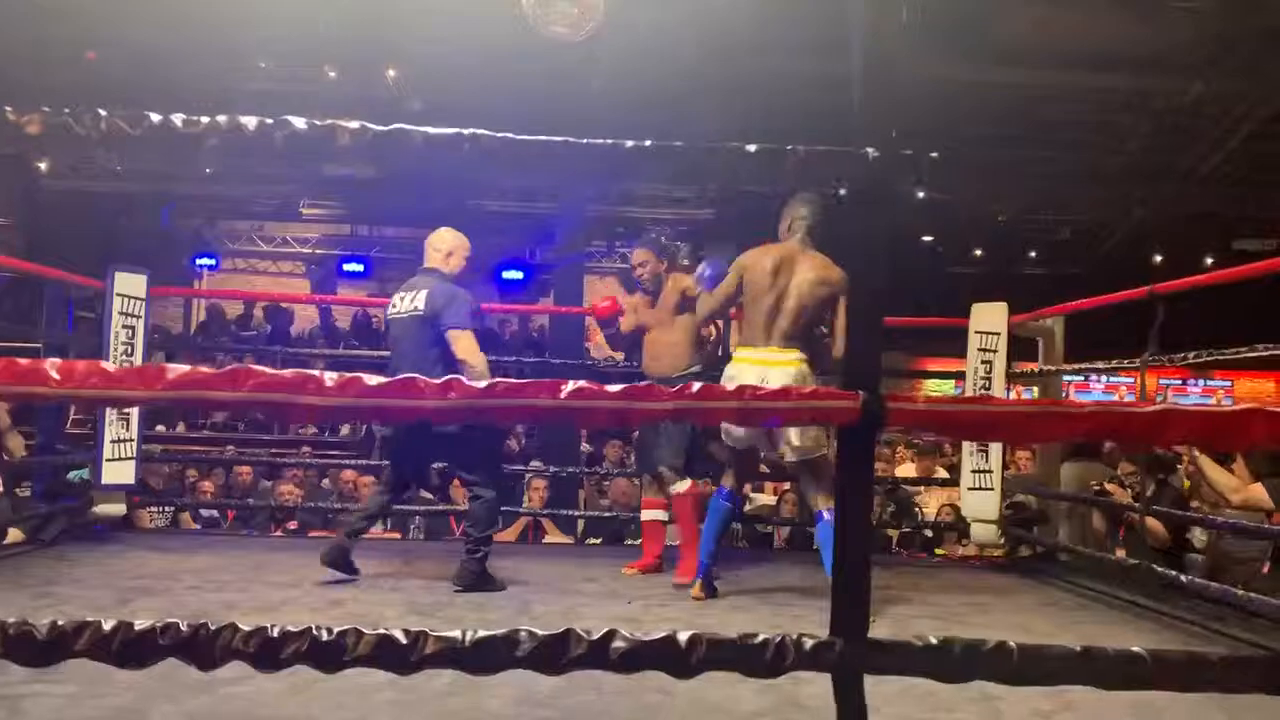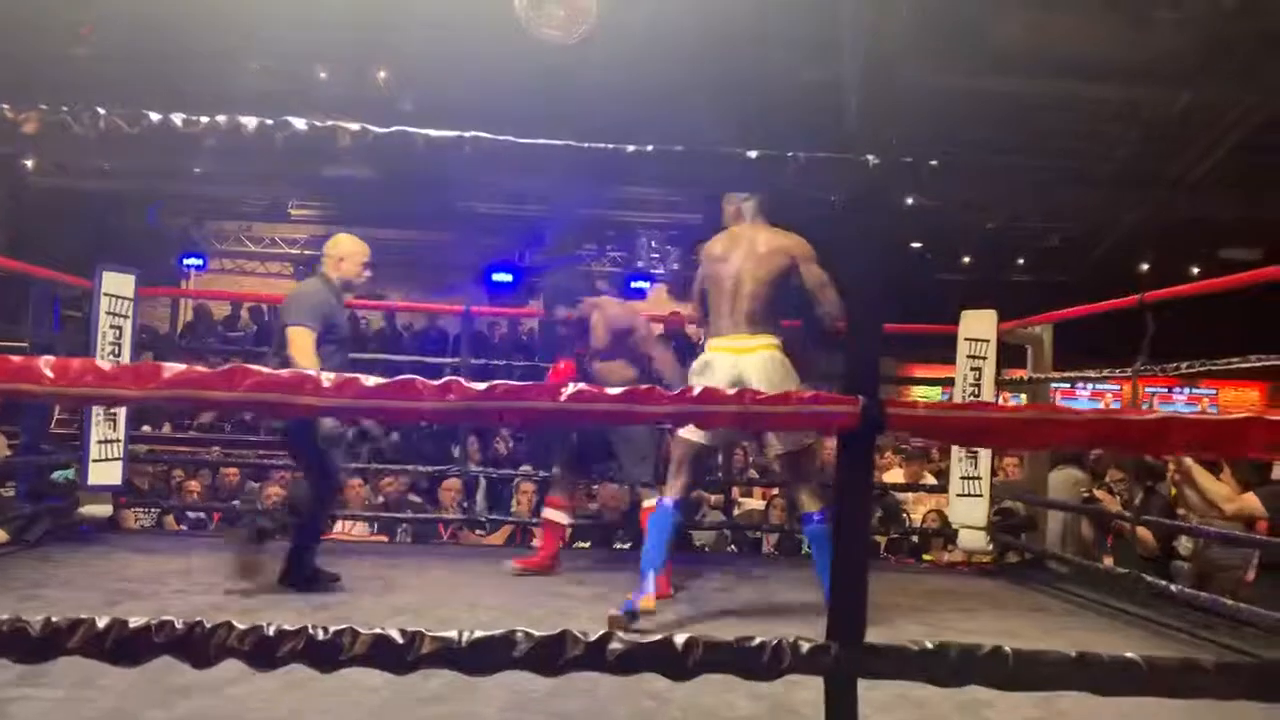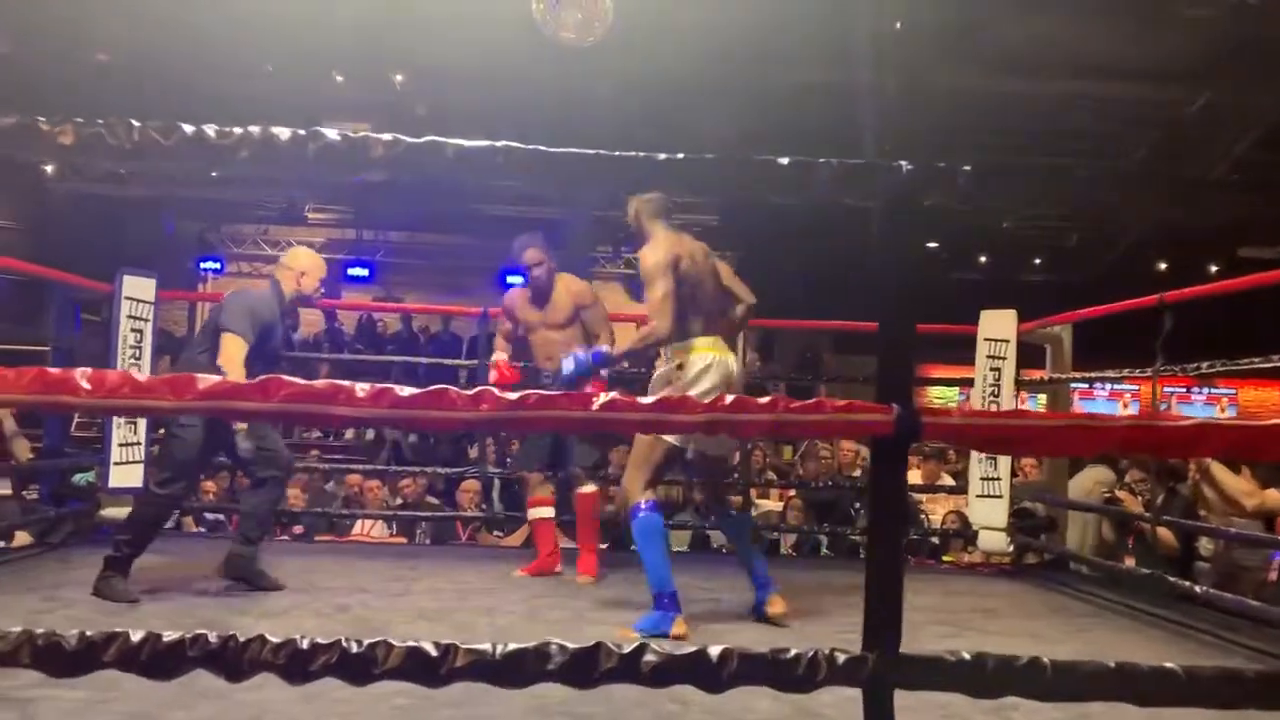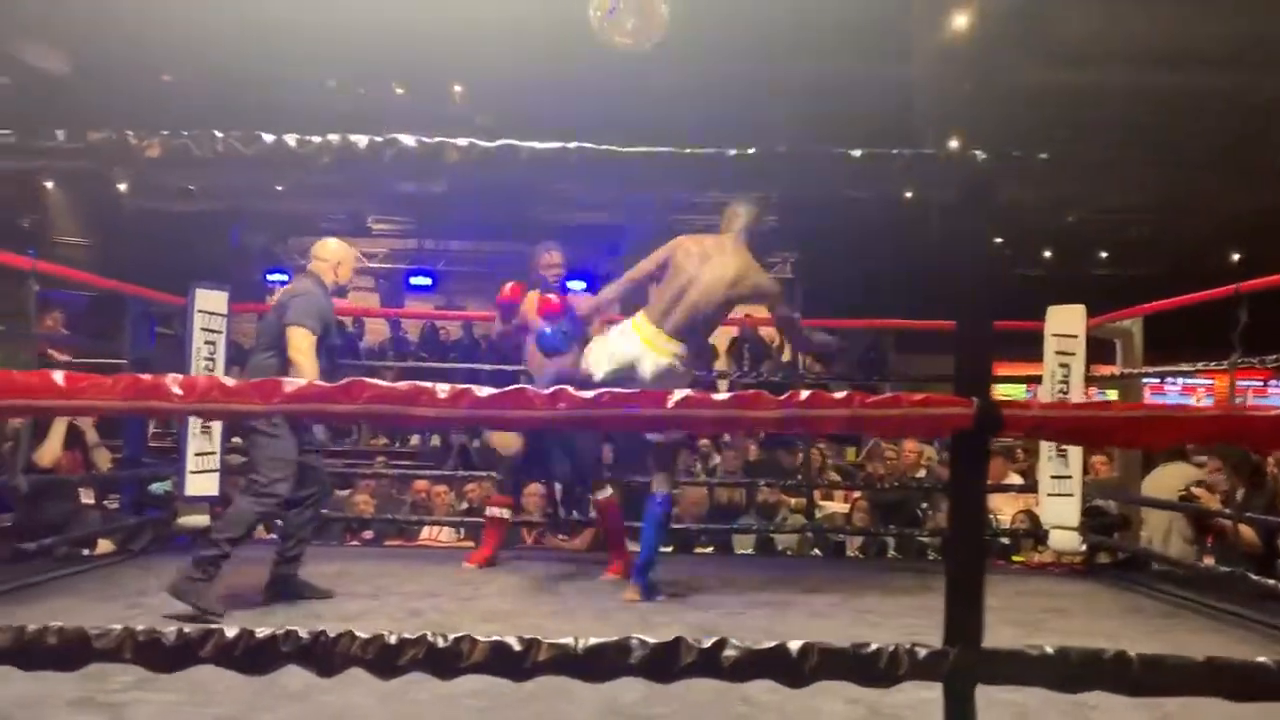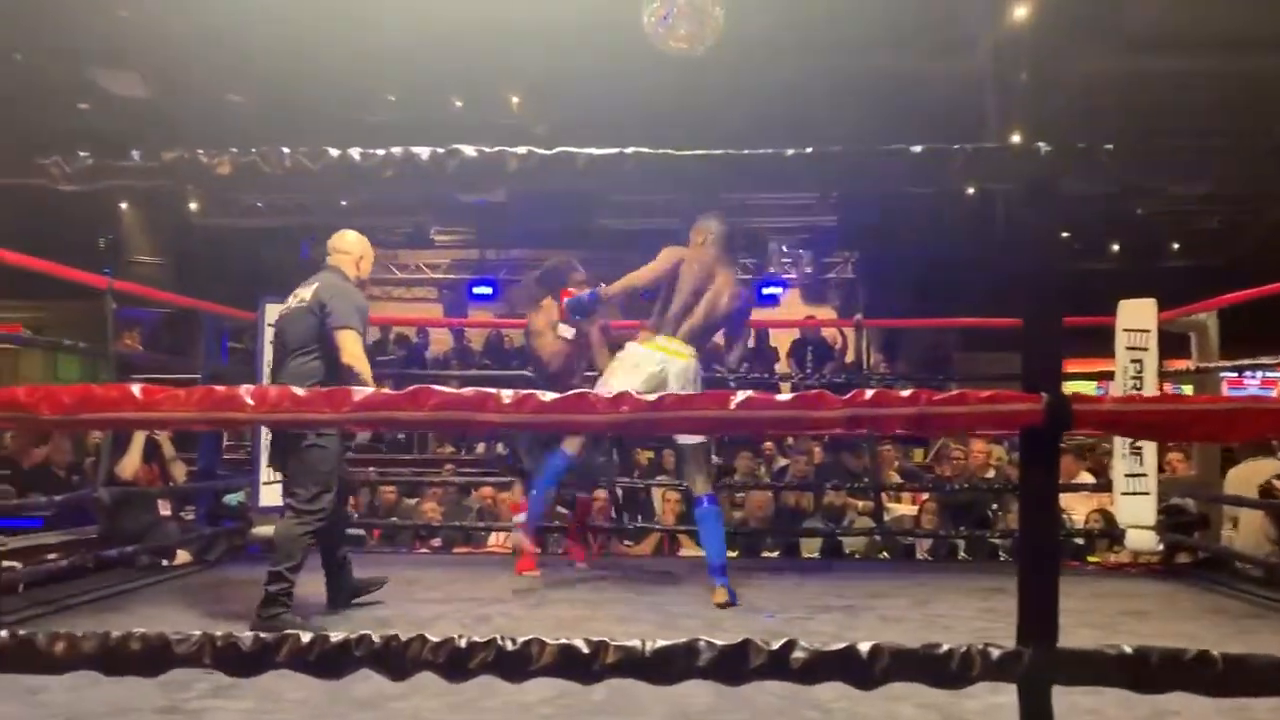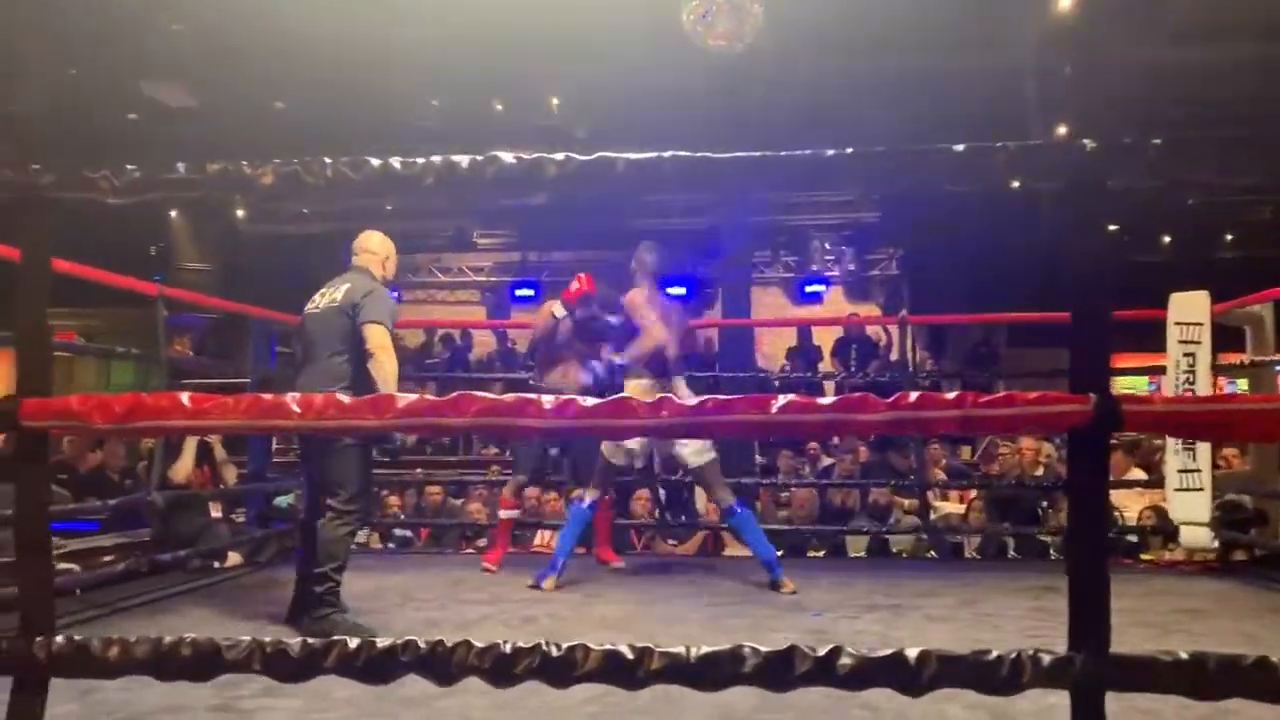
dt=0.4s
person 1, frame 1
left shoulder: (751, 259)
right shoulder: (834, 275)
left elbow: (705, 314)
right elbow: (839, 352)
left wrist: (706, 284)
left hip: (741, 372)
right hip: (790, 375)
left knee: (735, 474)
right knee: (821, 494)
left ankle: (702, 577)
person 1, frame 2
left shoulder: (711, 248)
right shoulder: (792, 245)
right elbow: (833, 316)
left hip: (716, 363)
right hip: (766, 362)
left knee: (677, 484)
right knee: (805, 489)
left ankle: (646, 587)
person 1, frame 3
left shoulder: (654, 253)
right shoulder: (699, 249)
left elbow: (663, 327)
right elbow: (745, 302)
left wrist: (601, 357)
left hip: (688, 365)
right hip: (722, 364)
left knee: (637, 487)
right knee: (717, 495)
left ankle: (667, 611)
right ankle: (766, 593)
person 1, frame 4
left shoulder: (688, 244)
right shoulder: (760, 280)
left elbow: (624, 285)
right elbow: (795, 337)
left wrist: (578, 315)
right wrist: (822, 344)
left hip: (631, 336)
right hip: (667, 363)
left knee: (578, 371)
right knee: (664, 474)
right ankle: (640, 579)
person 1, frame 5
left shoulder: (679, 256)
right shoulder: (739, 293)
left elbow: (641, 279)
right elbow: (734, 356)
left wrist: (591, 297)
left hip: (643, 356)
right hip: (685, 370)
left knee: (580, 434)
right knee: (701, 482)
left ankle: (534, 510)
right ankle: (720, 582)
person 1, frame 6
left shoulder: (634, 298)
right shoulder: (673, 305)
left elbow: (659, 342)
left wrist: (616, 362)
left hip: (641, 400)
right hip: (678, 400)
left knee: (595, 490)
right knee: (722, 494)
left ankle: (553, 571)
right ankle: (777, 574)
person 2, frame 1
left shoulder: (400, 296)
right shoulder: (451, 295)
right elbow: (467, 354)
left knee: (396, 481)
right knee: (484, 483)
left ankle: (343, 544)
right ankle: (473, 569)
person 2, frame 2
left shoulder: (328, 299)
right shoulder: (313, 295)
right elbow: (301, 352)
left knee: (322, 482)
right knee: (326, 480)
left ankle: (300, 566)
right ankle: (259, 537)
person 2, frame 3
left shoulder: (276, 307)
right shoulder: (253, 301)
right elbow: (229, 362)
left wrist: (248, 417)
right wrist: (241, 427)
left knee: (274, 465)
right knee: (169, 488)
left ankle: (241, 559)
right ankle: (114, 569)
person 2, frame 4
left shoulder: (307, 295)
right shoulder: (311, 297)
right elbow: (300, 354)
left knee: (313, 487)
right knee: (268, 492)
left ankle: (284, 577)
right ankle: (198, 575)
person 2, frame 5
left shoulder: (303, 292)
right shoulder: (344, 294)
left elbow: (284, 357)
right elbow: (351, 358)
left wrist: (277, 428)
left knee: (330, 496)
right knee: (308, 507)
left ankle: (341, 583)
right ankle: (274, 608)
person 2, frame 6
left shoulder: (322, 294)
right shoulder: (374, 293)
right elbow: (378, 349)
left knee: (320, 507)
right knee: (344, 508)
left ankle: (306, 601)
right ankle: (323, 610)
person 3, frame 1
left shoulder: (685, 286)
right shoulder: (636, 303)
right elbow: (618, 342)
right wrist: (607, 323)
left hip: (684, 386)
left knee: (669, 469)
right knee: (649, 475)
left ankle: (691, 554)
right ankle: (651, 555)
person 3, frame 2
left shoulder: (614, 313)
right shoulder: (565, 323)
left elbow: (656, 352)
right elbow: (569, 364)
right wrist: (561, 372)
left knee: (642, 483)
right knee: (563, 476)
right ankle: (547, 555)
person 3, frame 3
left shoulder: (577, 289)
right shoulder: (512, 299)
left elbow: (604, 334)
right elbow: (502, 336)
left wrist: (597, 377)
right wrist: (500, 362)
left hip: (579, 386)
right hip: (543, 387)
left knee: (580, 470)
right knee: (533, 473)
left ankle: (588, 554)
right ankle: (547, 555)
person 3, frame 4
left shoulder: (582, 301)
right shoulder: (524, 302)
right elbow: (505, 341)
left wrist: (567, 317)
right wrist: (505, 314)
left knee: (594, 478)
right knee: (507, 471)
left ankle: (619, 556)
right ankle: (489, 547)
person 3, frame 5
right shoulder: (541, 314)
left elbow: (599, 353)
right elbow: (551, 363)
right wrist: (568, 323)
left hip: (573, 395)
left knee: (587, 473)
left ankle: (575, 540)
right ankle: (525, 553)
person 3, frame 6
left shoulder: (600, 329)
right shoulder: (553, 311)
right elbow: (537, 336)
right wrist: (564, 305)
right knee: (521, 477)
left ankle: (604, 546)
right ankle: (498, 547)
